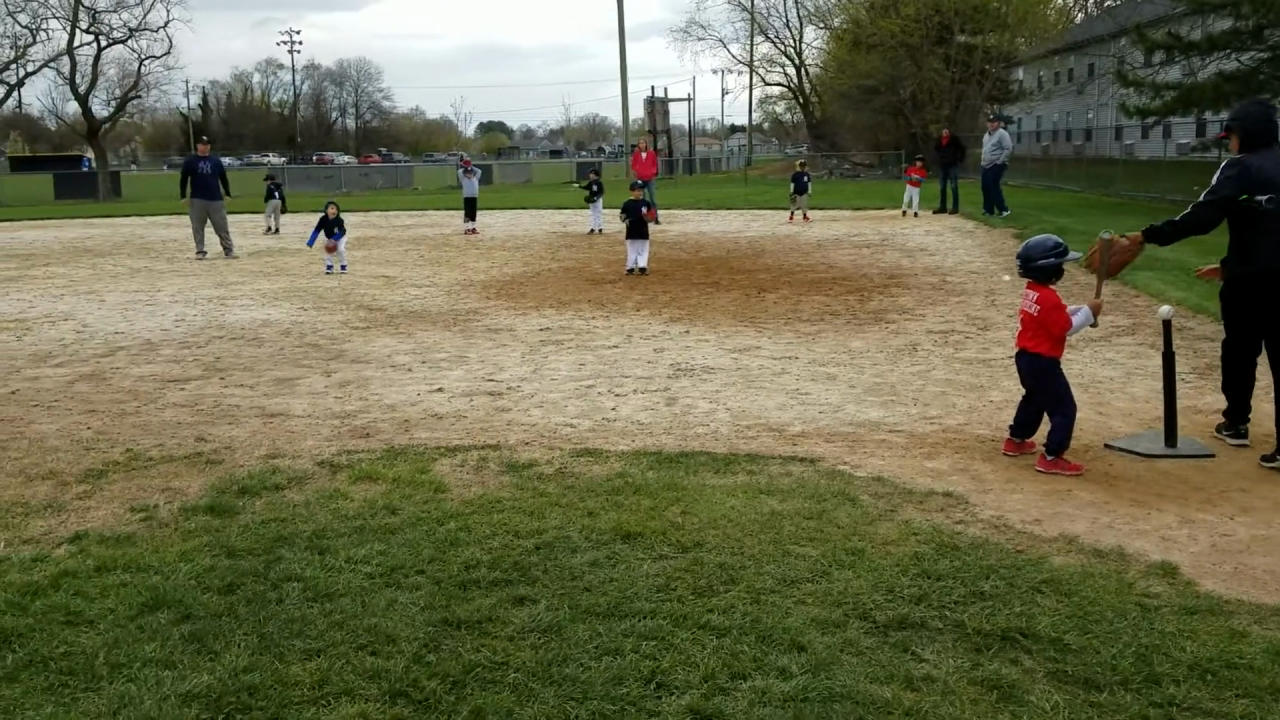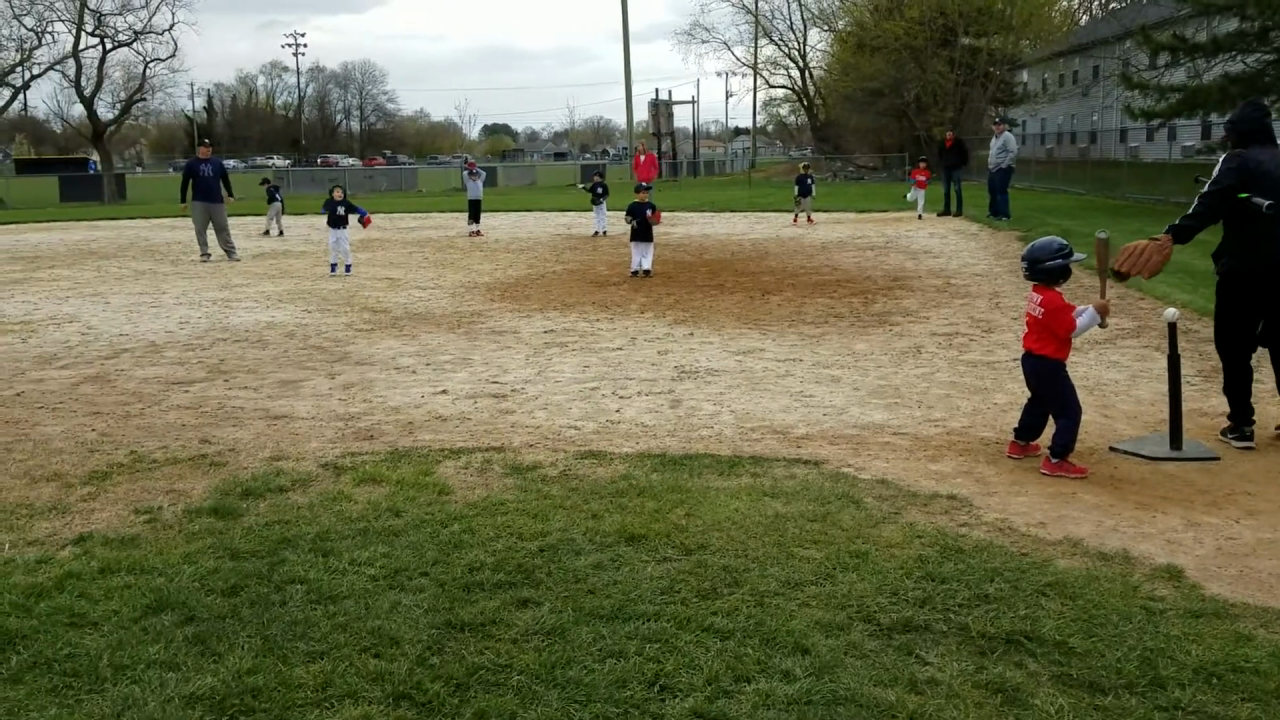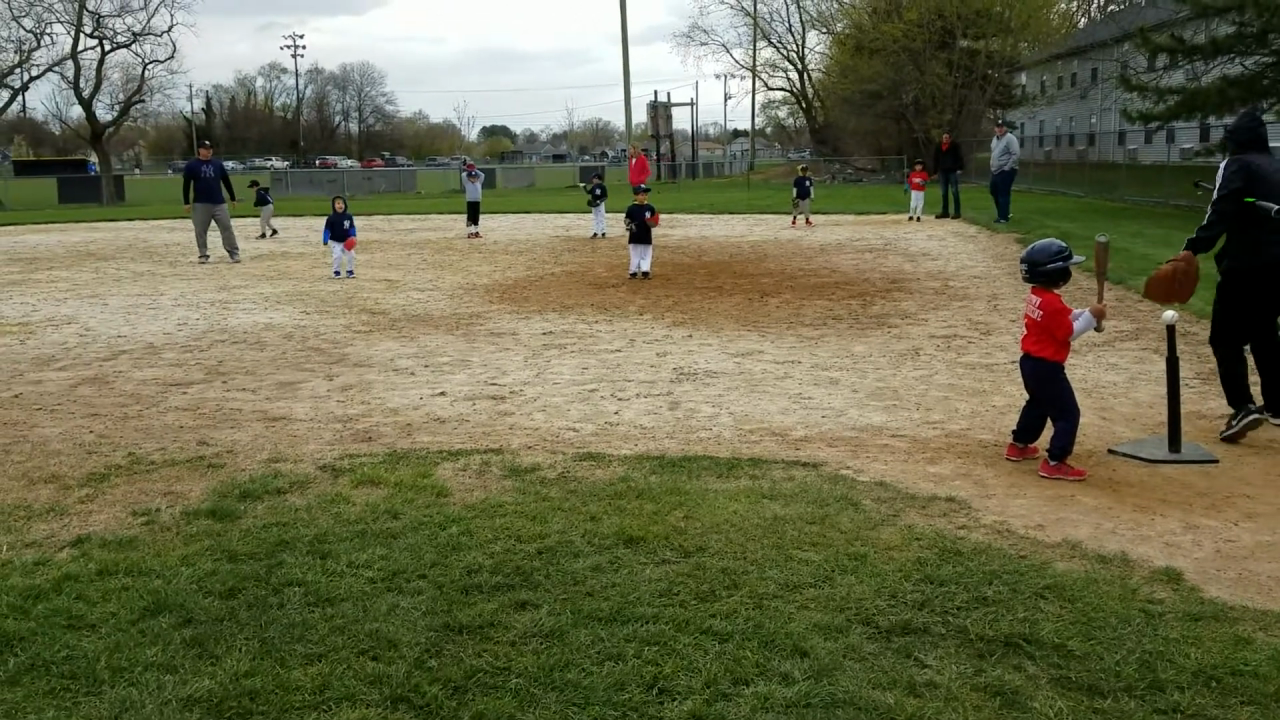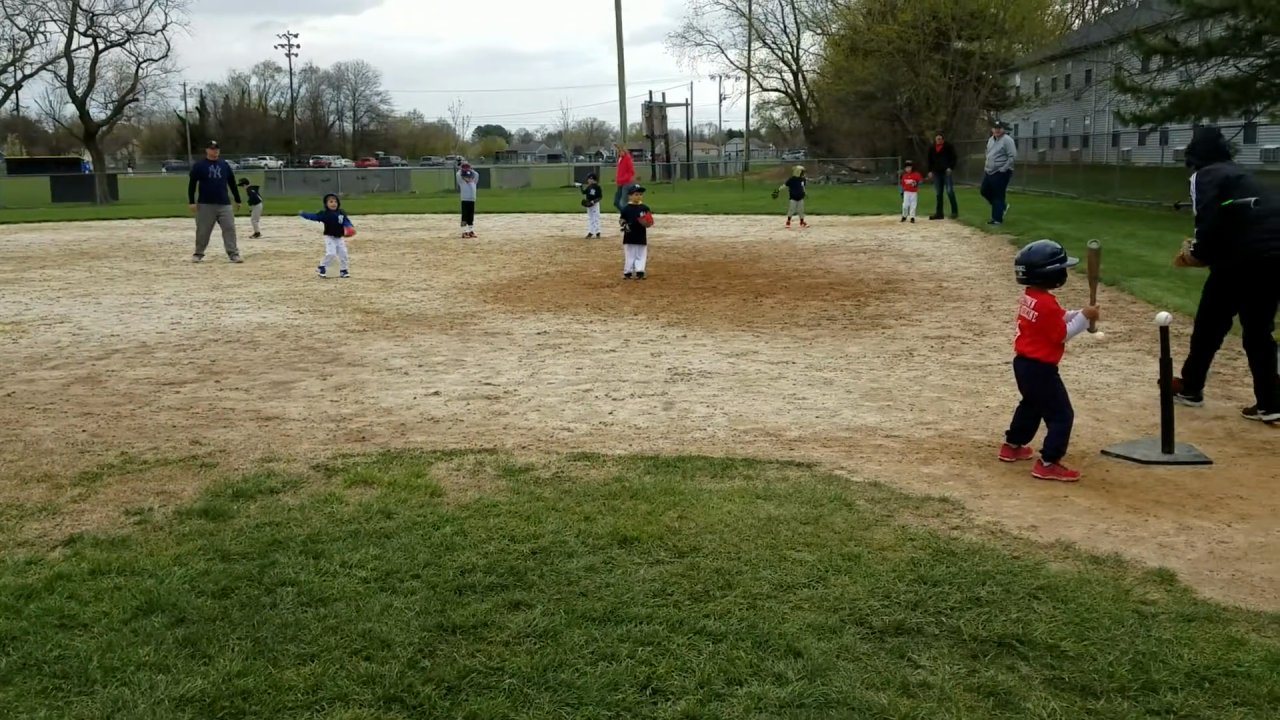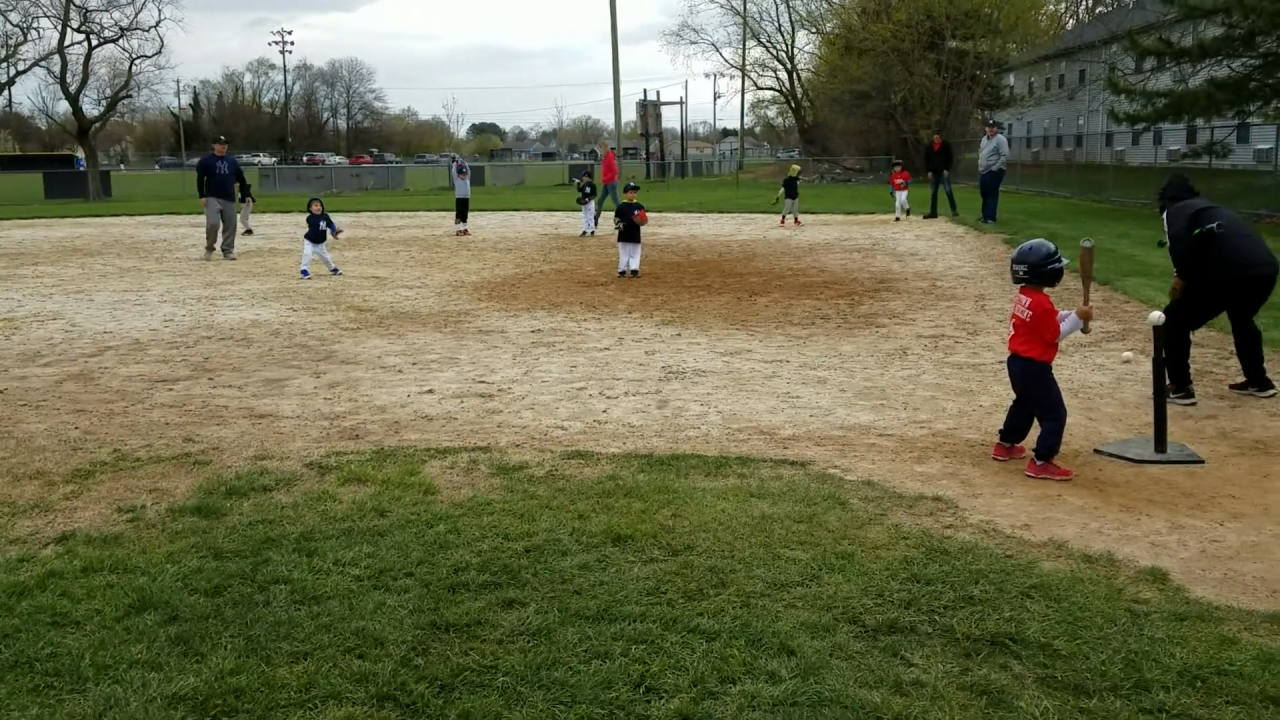
dt=0.3s
person 1, frame 1
left shoulder: (1239, 167)
left elbow: (1202, 217)
left wrist: (1149, 234)
right wrist: (1230, 266)
left knee: (1240, 350)
left ankle: (1237, 423)
person 1, frame 2
left shoulder: (1238, 161)
left elbow: (1209, 205)
left wrist: (1173, 235)
left hip: (1243, 268)
left knee: (1235, 346)
left ankle: (1242, 426)
person 1, frame 3
left shoulder: (1236, 165)
left elbow: (1221, 212)
left wrist: (1194, 247)
left hip: (1246, 266)
left knee: (1226, 339)
left ankle: (1243, 408)
person 1, frame 4
left shoulder: (1204, 176)
right shoulder: (1244, 176)
left elbow: (1209, 222)
left wrist: (1197, 251)
right wrist: (1204, 249)
left hip: (1242, 260)
left knee: (1208, 327)
left ankle: (1190, 388)
person 1, frame 5
left shoulder: (1174, 212)
right shoulder: (1215, 210)
left elbow: (1182, 251)
left wrist: (1182, 277)
left hip: (1230, 274)
left knee: (1174, 321)
right knee: (1242, 317)
left ankle: (1180, 388)
right ankle: (1259, 382)
person 2, frame 1
left shoulder: (1030, 291)
right shoulder: (1048, 298)
left elbow: (1057, 316)
right elbow: (1066, 328)
left wrist: (1080, 310)
right wrist: (1089, 312)
left hip: (1025, 357)
right hip: (1042, 362)
left knee: (1034, 399)
right knee: (1064, 408)
left ankle: (1016, 440)
right ankle: (1051, 457)
person 2, frame 2
left shoulder: (1037, 293)
right shoulder: (1053, 299)
left elbow: (1068, 314)
right elbow: (1071, 329)
left wrist: (1091, 309)
right wrist: (1095, 312)
left hip: (1032, 359)
right hip: (1048, 364)
left knee: (1039, 401)
right knee: (1069, 411)
left ankle: (1020, 442)
right ankle: (1056, 460)
person 2, frame 3
left shoulder: (1036, 295)
right shoulder: (1051, 302)
left elbow: (1065, 317)
right elbow: (1069, 333)
left wrist: (1088, 313)
right wrist: (1091, 316)
left hip: (1030, 361)
right hip: (1047, 367)
left knee: (1038, 404)
right knee: (1067, 413)
left ankle: (1019, 445)
right ankle: (1054, 463)
person 2, frame 4
left shoulder: (1029, 296)
right shoulder: (1046, 303)
left elbow: (1057, 319)
right elbow: (1062, 334)
left wrist: (1080, 314)
right wrist: (1084, 318)
left hip: (1023, 362)
right hip: (1040, 368)
left knee: (1031, 405)
right knee: (1061, 414)
left ankle: (1012, 445)
right ankle: (1048, 463)
person 2, frame 5
left shoulder: (1023, 295)
right shoulder: (1040, 303)
right elbow: (1055, 334)
left wrist: (1072, 314)
right wrist: (1078, 318)
left hip: (1017, 361)
right hip: (1034, 367)
left knee: (1024, 404)
right knee: (1054, 413)
left ankle: (1005, 444)
right ankle: (1041, 462)
